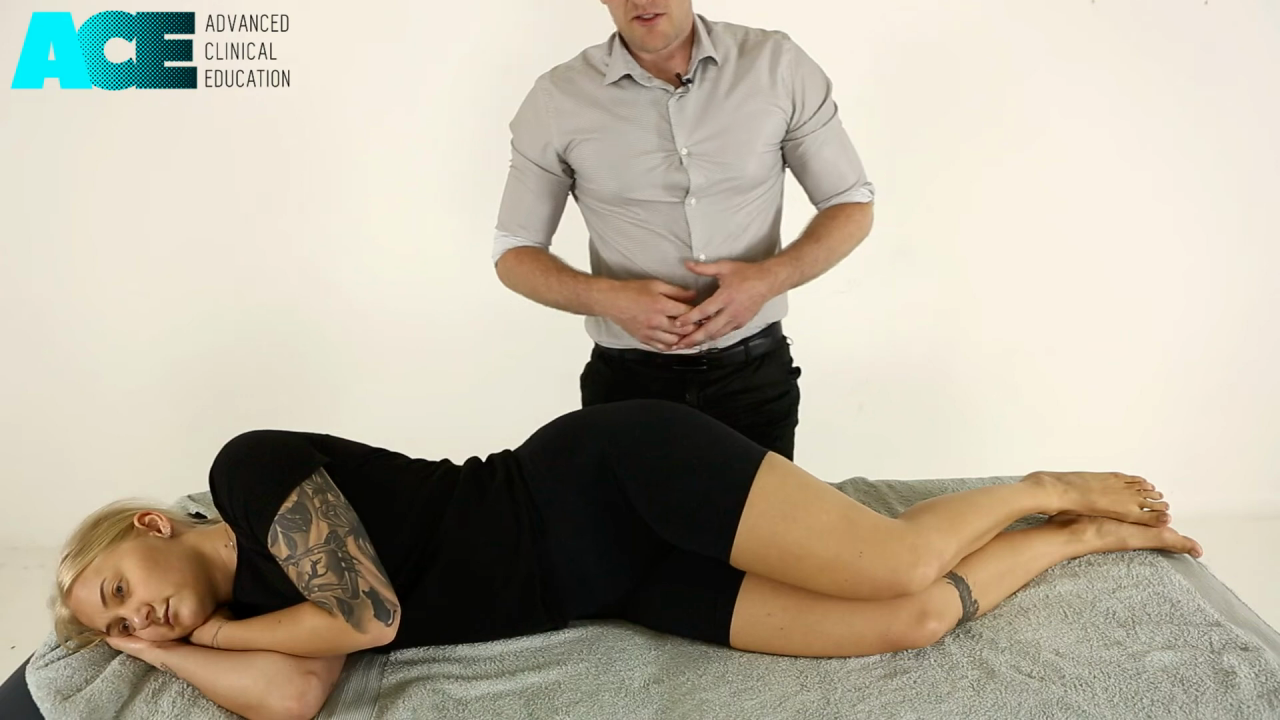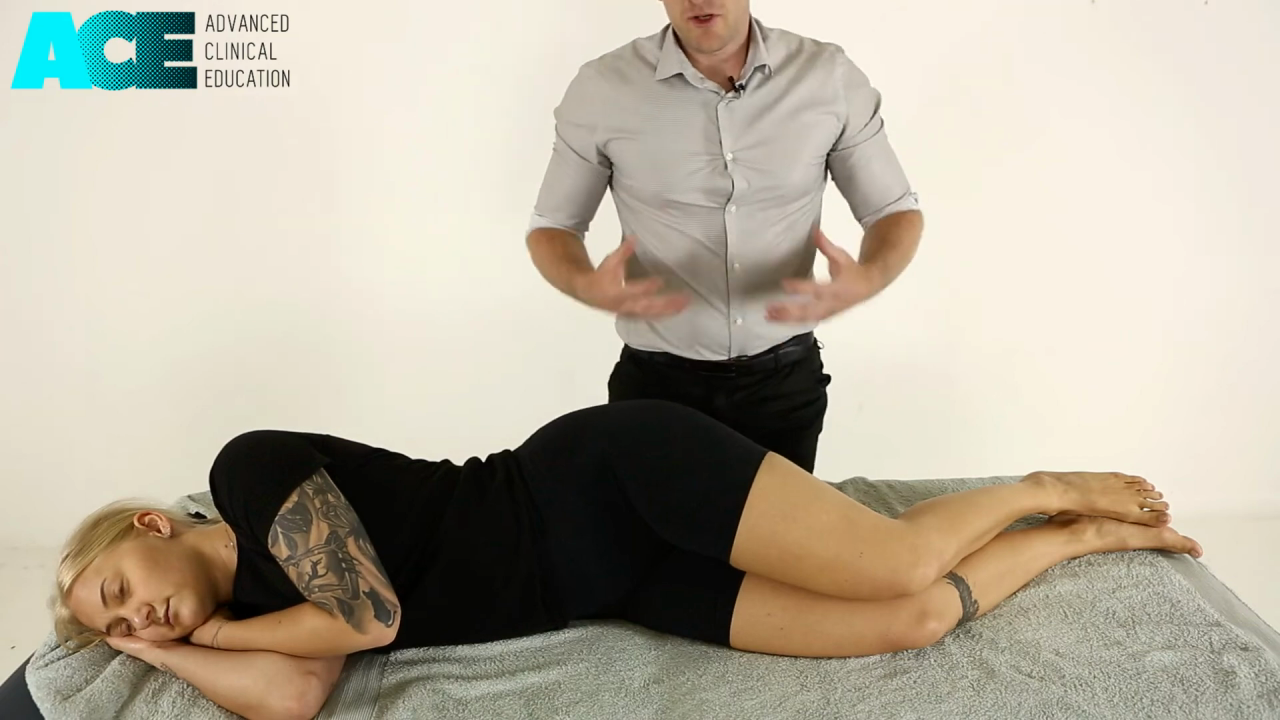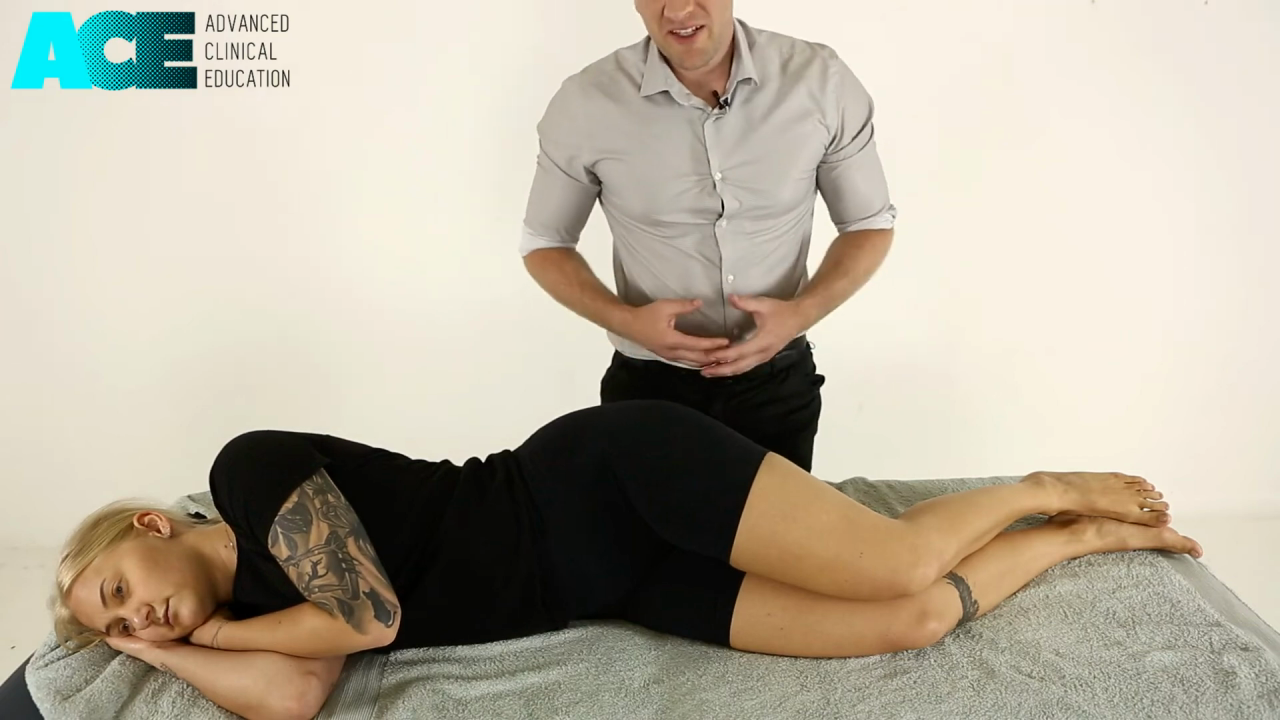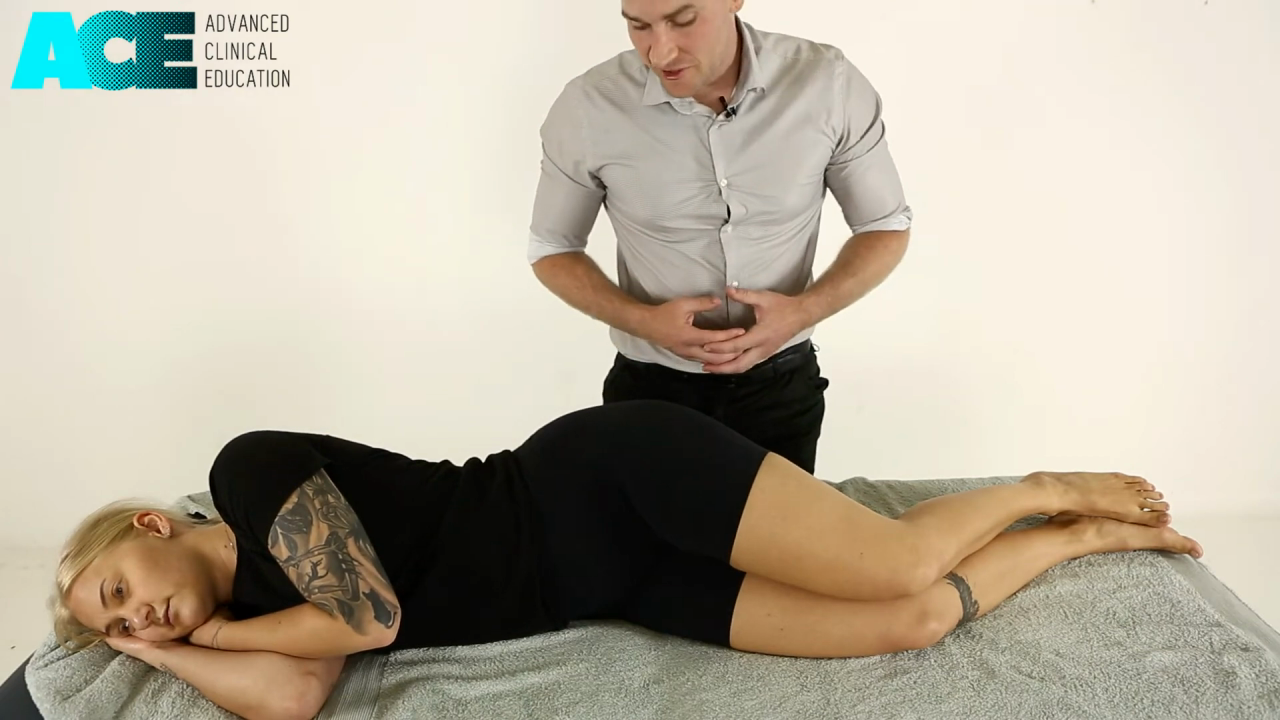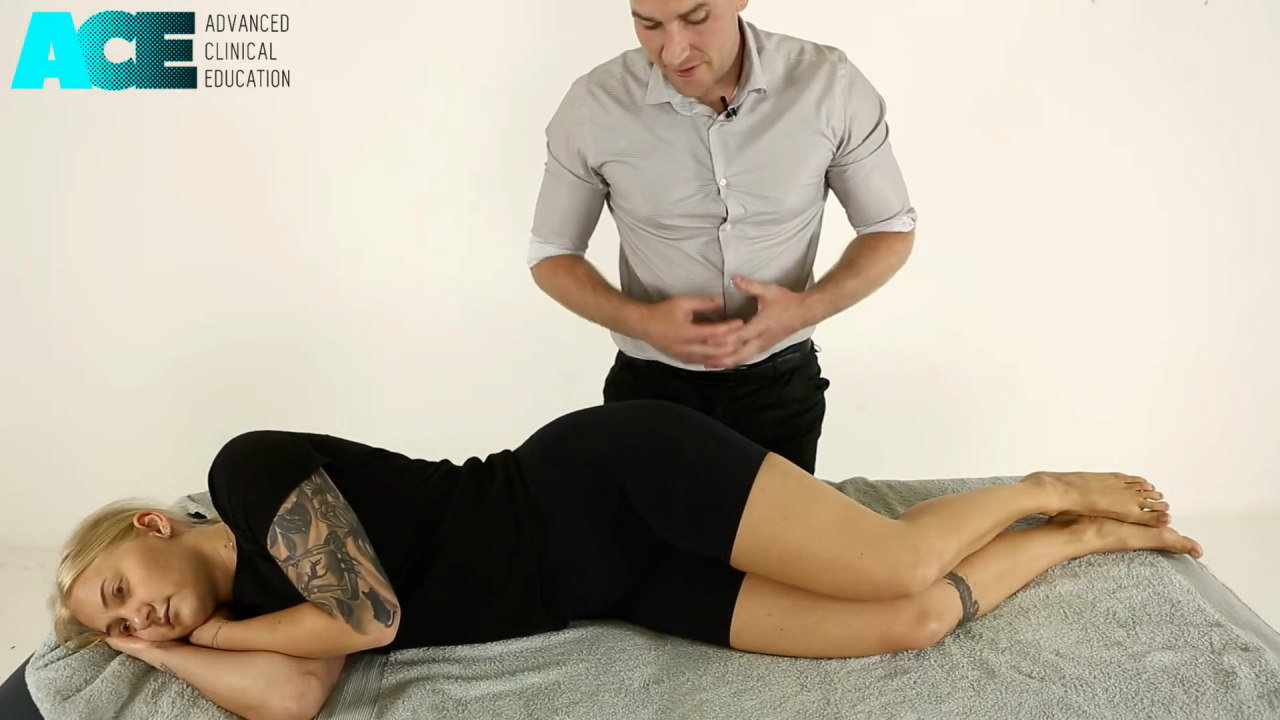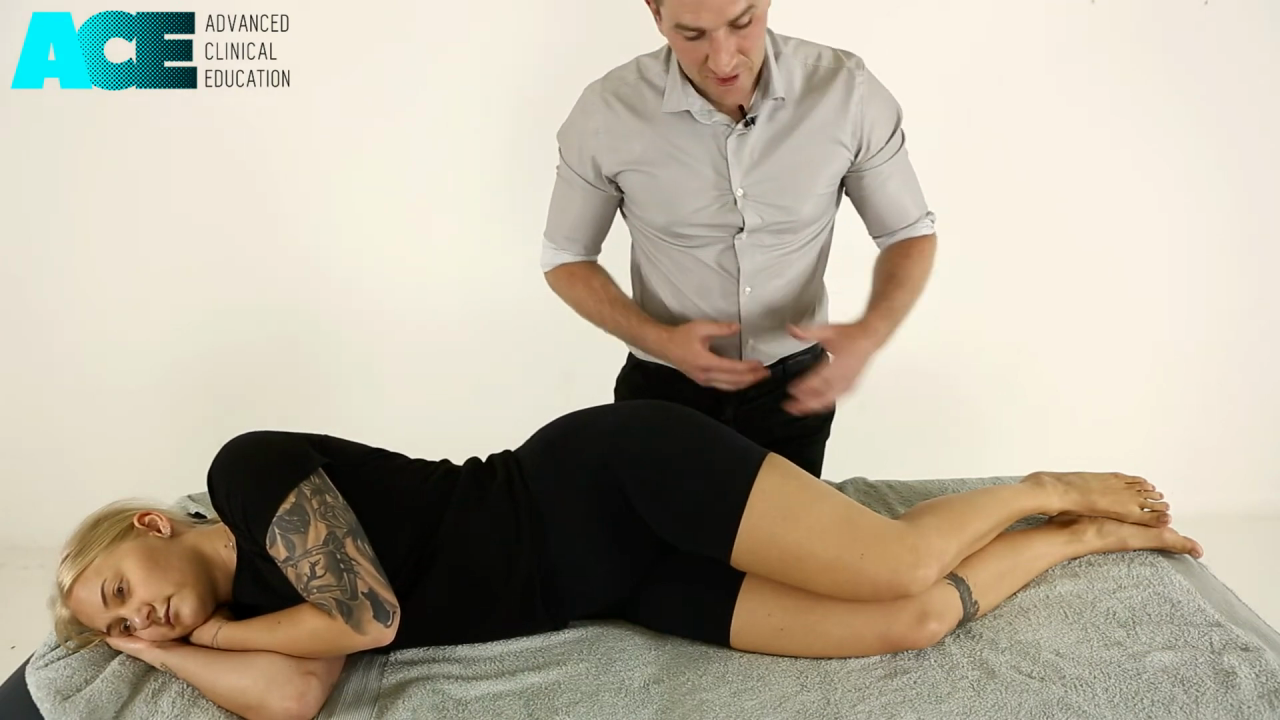
dt=0.5s
person 1, frame 1
left shoulder: (252, 469)
right shoulder: (265, 603)
left elbow: (374, 612)
left wrist: (213, 626)
left hip: (613, 472)
right hip: (623, 586)
left knee: (899, 564)
right knee: (909, 617)
left ankle: (1048, 489)
right ankle: (1086, 536)
person 1, frame 2
left shoulder: (252, 469)
right shoulder: (265, 604)
left elbow: (374, 613)
left wrist: (209, 626)
left hip: (611, 470)
right hip: (621, 587)
left knee: (900, 567)
right knee: (910, 618)
left ankle: (1050, 487)
right ankle: (1085, 535)
person 1, frame 3
left shoulder: (250, 471)
right shoulder: (263, 601)
left elbow: (374, 616)
left wrist: (223, 621)
left hip: (614, 477)
right hip: (622, 589)
left knee: (900, 568)
right knee: (910, 621)
left ankle: (1052, 490)
right ankle: (1085, 537)
person 1, frame 4
left shoulder: (251, 470)
right shoulder: (264, 604)
left elbow: (373, 615)
left wrist: (213, 625)
left hip: (609, 474)
right hip: (621, 584)
left knee: (900, 571)
right knee: (911, 621)
left ankle: (1051, 490)
right ankle: (1085, 536)
person 1, frame 5
left shoulder: (250, 471)
right shoulder: (263, 604)
left elbow: (373, 613)
left wrist: (208, 626)
left hip: (612, 475)
right hip: (625, 589)
left knee: (900, 566)
right knee: (909, 620)
left ankle: (1049, 490)
right ankle: (1084, 538)
person 1, frame 6
left shoulder: (248, 470)
right shoulder: (262, 607)
left elbow: (373, 615)
left wrist: (219, 628)
left hip: (612, 477)
right hip: (624, 587)
left knee: (900, 571)
right knee: (914, 620)
left ankle: (1049, 491)
right ankle: (1080, 540)
person 2, frame 1
left shoulder: (778, 65)
right shoulder: (556, 99)
left elbow: (852, 205)
right elbow: (513, 253)
left wrist: (770, 277)
right wrist: (608, 298)
left hip: (755, 372)
right hip: (627, 379)
person 2, frame 2
left shoulder: (829, 78)
right shoulder: (601, 88)
left elbow: (898, 212)
right elbow: (549, 230)
left wrist: (867, 281)
right wrist: (589, 287)
left hip: (785, 379)
right hip: (657, 381)
person 2, frame 3
left shoulder: (821, 80)
right shoulder: (584, 103)
left elbow: (870, 225)
right elbow: (544, 244)
left wrist: (800, 313)
right wrist: (625, 320)
left hip: (778, 381)
right hip: (649, 384)
person 2, frame 4
left shoulder: (828, 84)
right shoulder: (587, 107)
left elbow: (887, 227)
right elbow: (551, 250)
left wrist: (804, 310)
right wrist: (643, 321)
left hip: (782, 385)
right hip: (651, 388)
person 2, frame 5
left shoulder: (830, 85)
right shoulder: (593, 106)
left elbow: (893, 230)
right elbow: (550, 256)
left wrist: (806, 308)
right wrist: (641, 319)
left hip: (782, 384)
right hip: (652, 386)
person 2, frame 6
left shoulder: (846, 91)
right shoulder: (606, 111)
left elbow: (911, 233)
right elbow: (564, 259)
left wrist: (870, 332)
right wrist: (658, 340)
left hip: (795, 387)
right hip: (663, 390)
